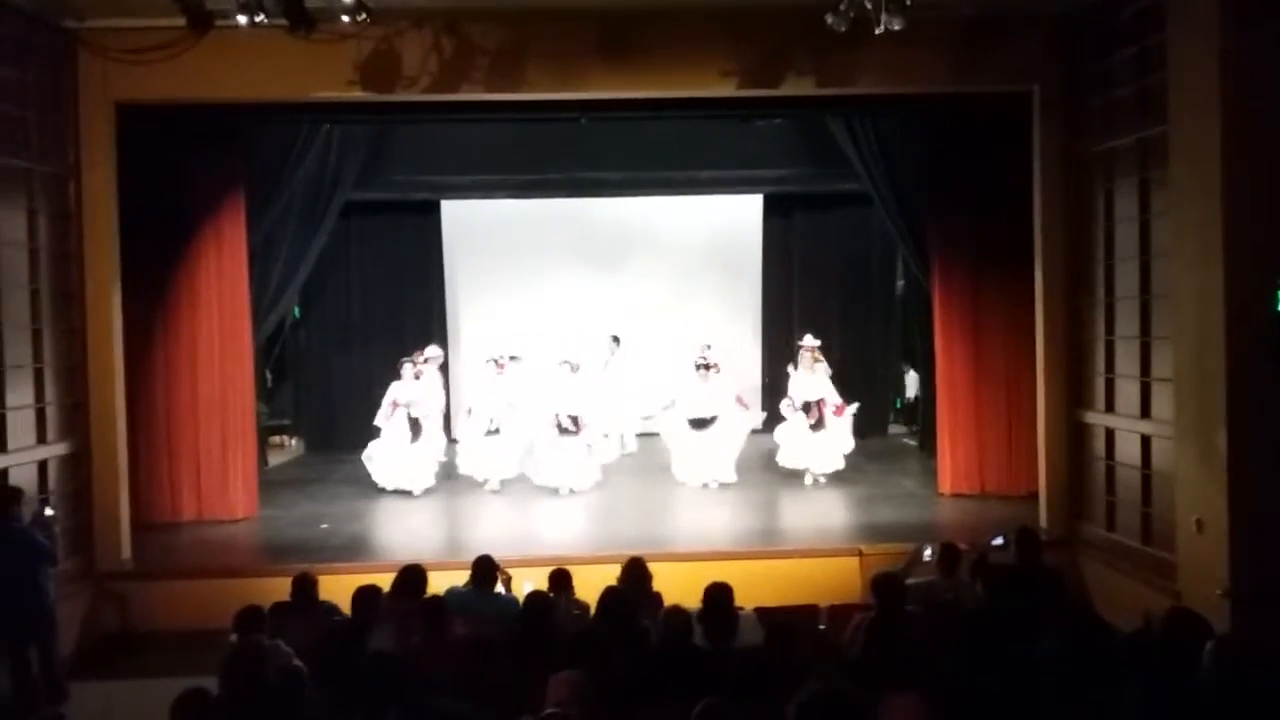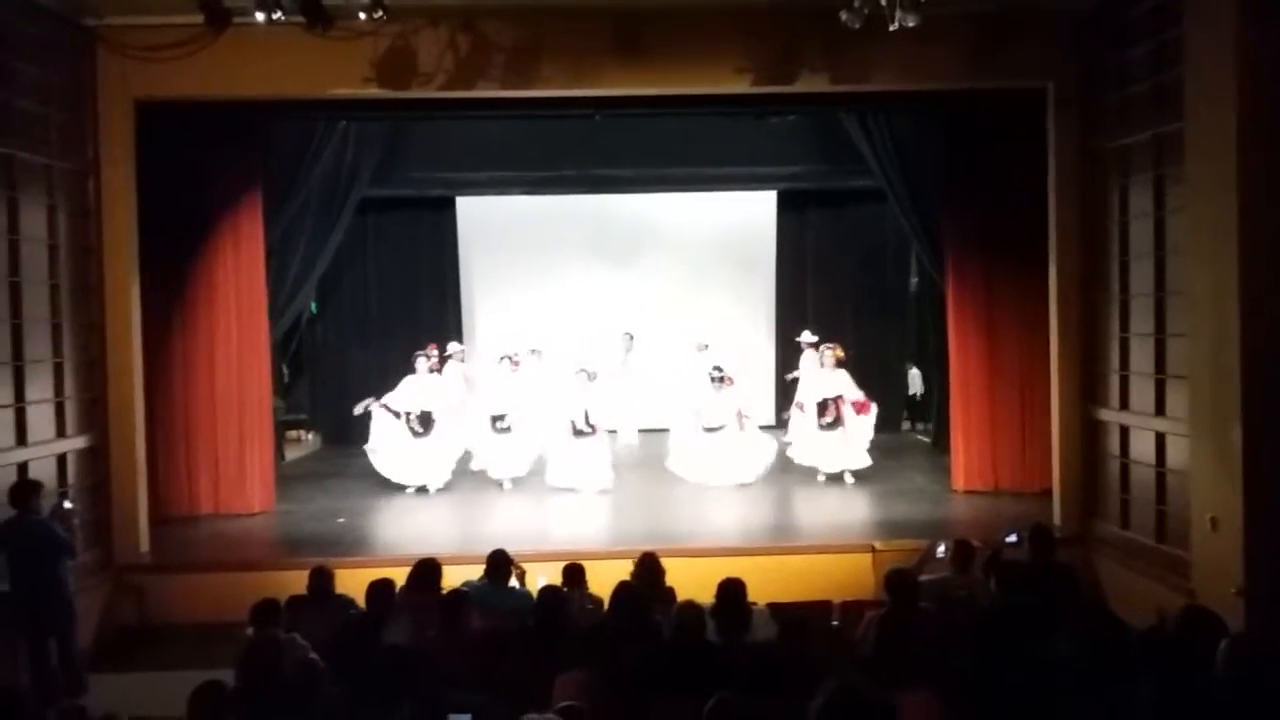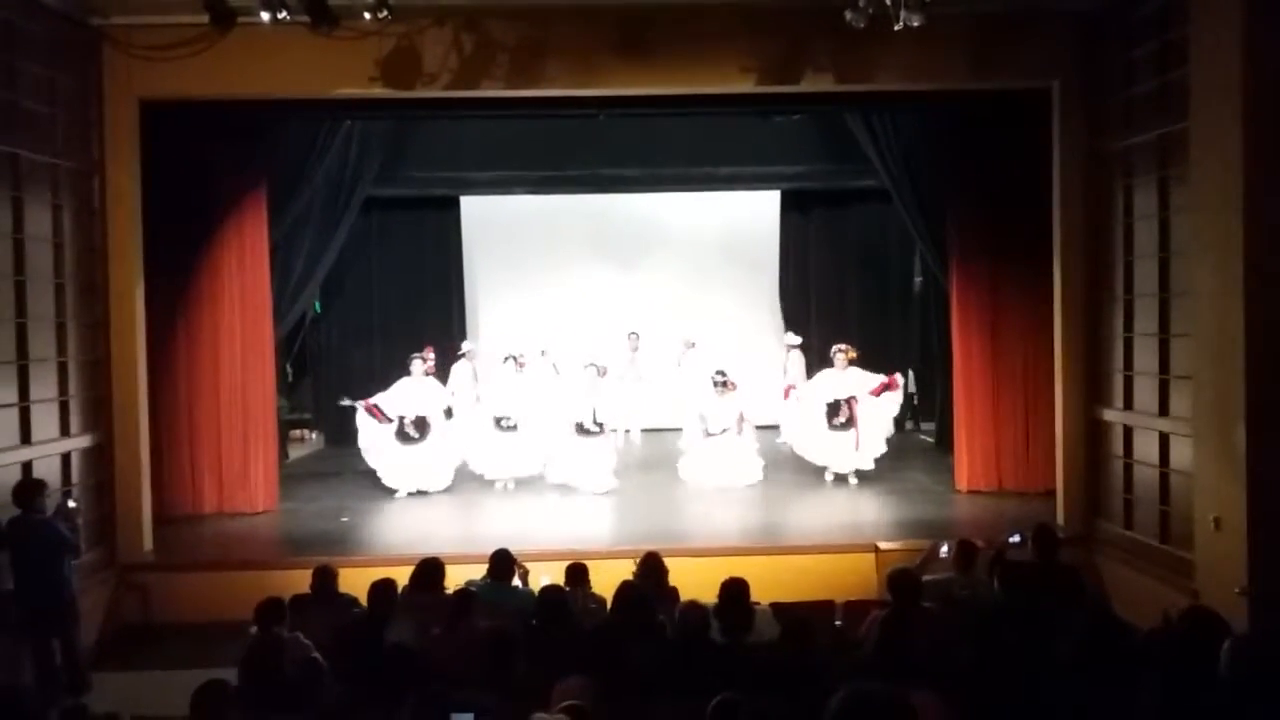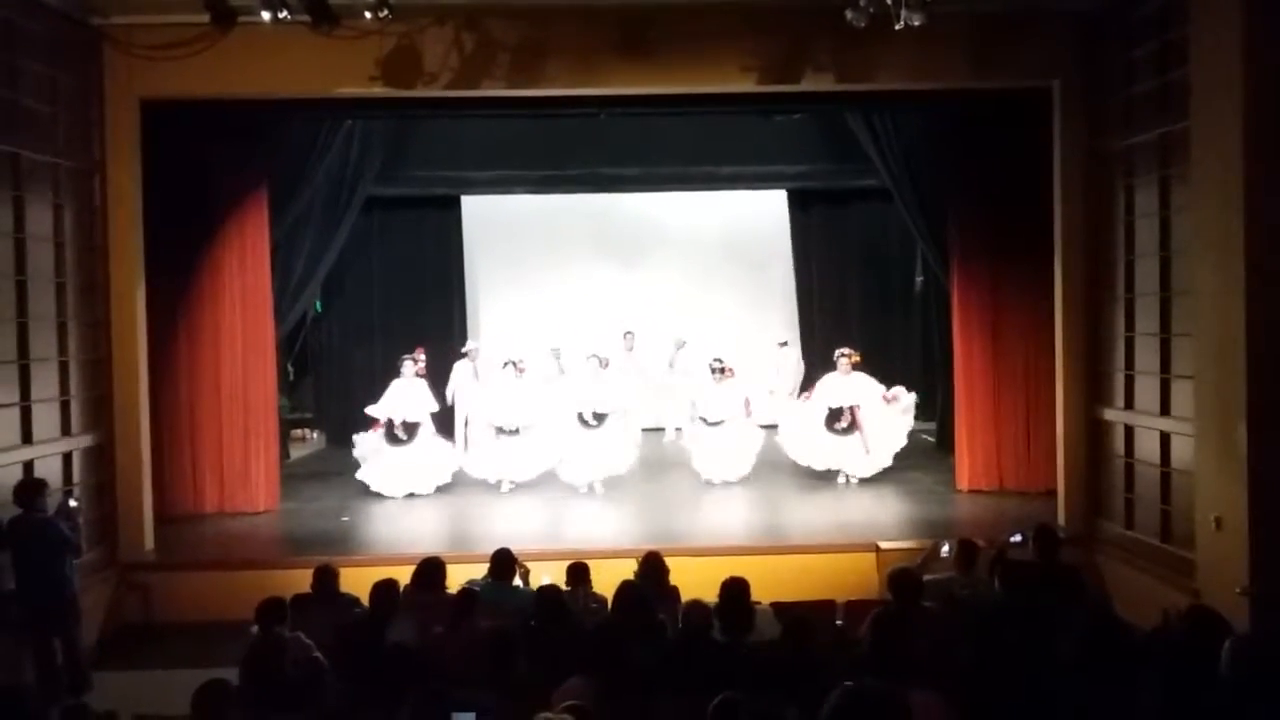
dt=0.3s
person 1, frame 1
right shoulder: (24, 534)
right elbow: (53, 558)
left wrist: (33, 527)
right wrist: (48, 531)
right hip: (35, 604)
right knee: (47, 651)
left ankle: (26, 699)
right ankle: (54, 695)
person 1, frame 2
right shoulder: (44, 527)
right elbow: (71, 551)
left wrist: (51, 520)
right wrist: (66, 523)
left hip: (24, 598)
right hip: (54, 596)
left knee: (36, 646)
right knee: (66, 643)
left ankle: (46, 690)
right ankle: (73, 686)
person 1, frame 3
left shoulder: (12, 527)
right shoulder: (48, 525)
right elbow: (75, 550)
left wrist: (56, 518)
right wrist: (72, 522)
left hip: (28, 597)
right hip: (58, 595)
left knee: (40, 644)
right knee: (69, 641)
left ankle: (49, 689)
right ankle: (77, 685)
person 1, frame 4
left shoulder: (13, 527)
right shoulder: (49, 524)
right elbow: (77, 549)
left wrist: (57, 517)
right wrist: (73, 521)
left hip: (29, 597)
right hip: (59, 594)
left knee: (42, 645)
right knee: (71, 641)
left ankle: (50, 689)
right ankle: (78, 685)
